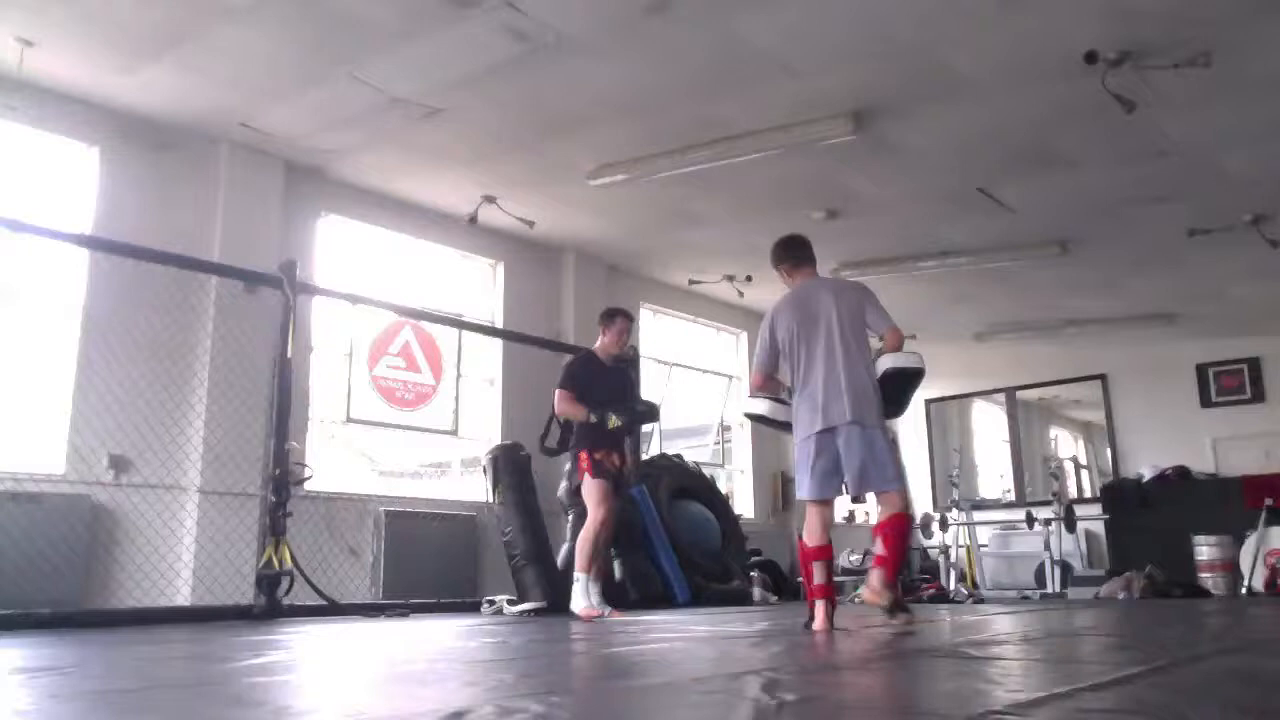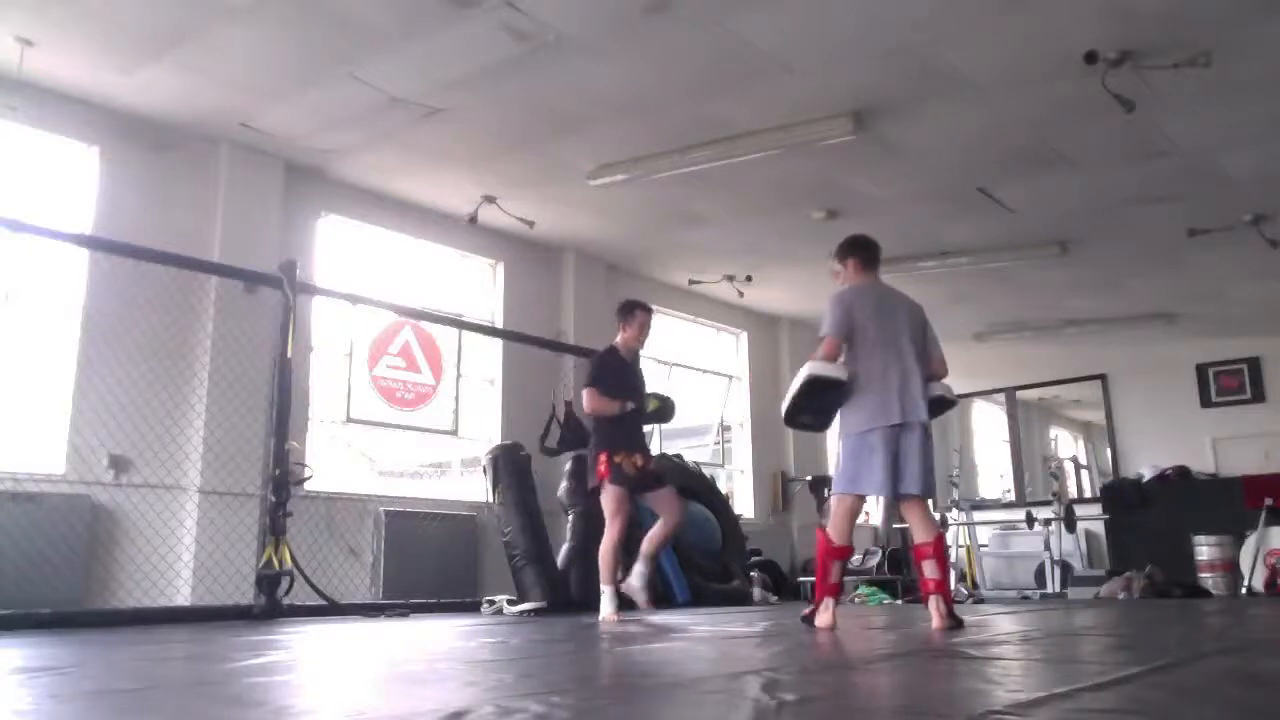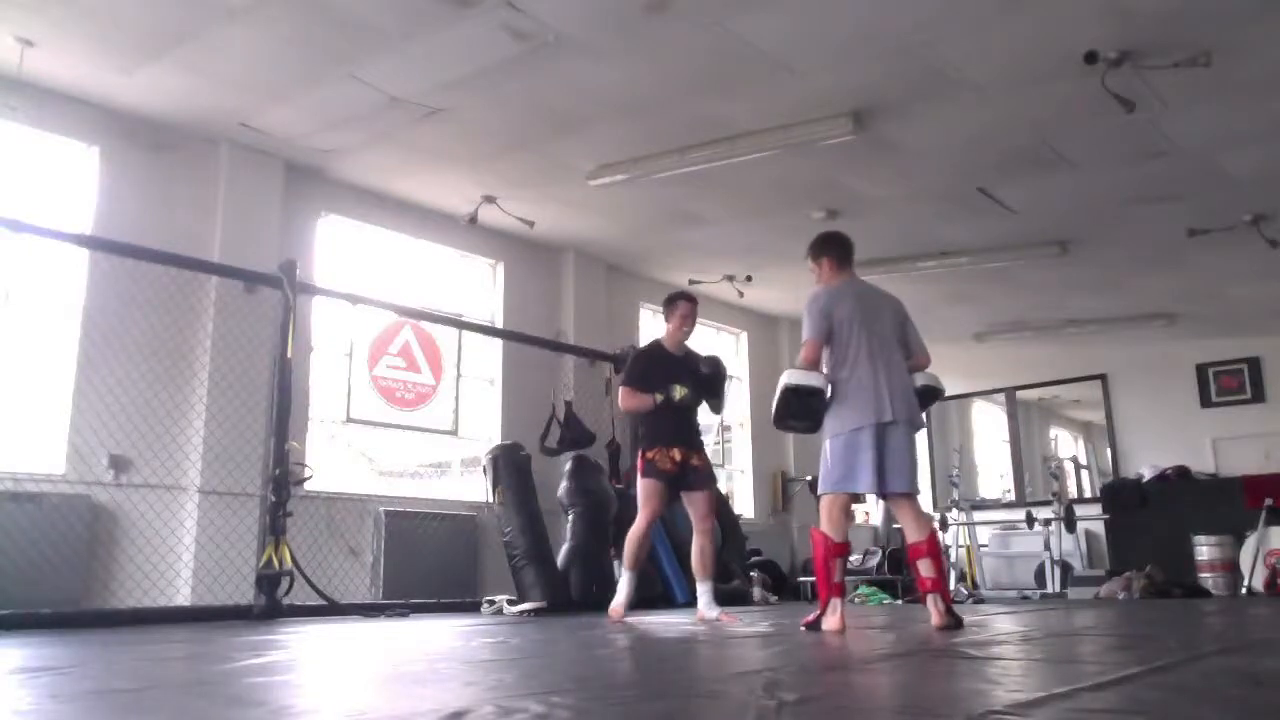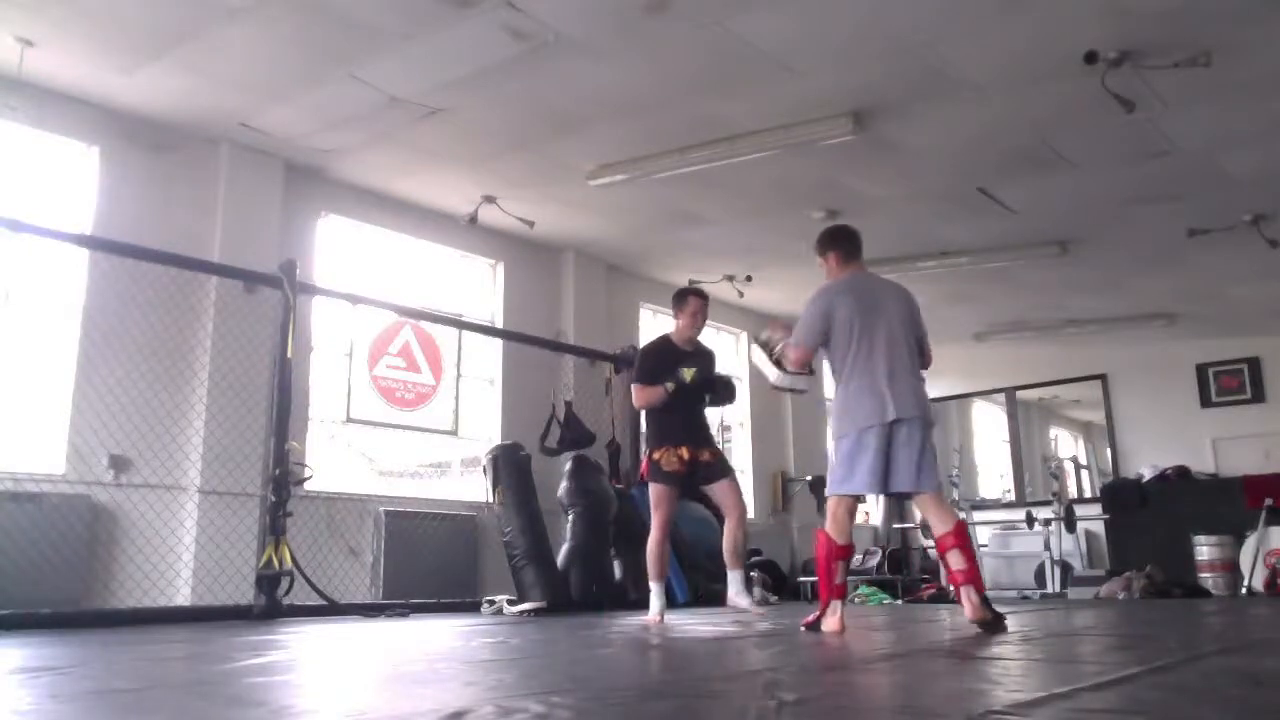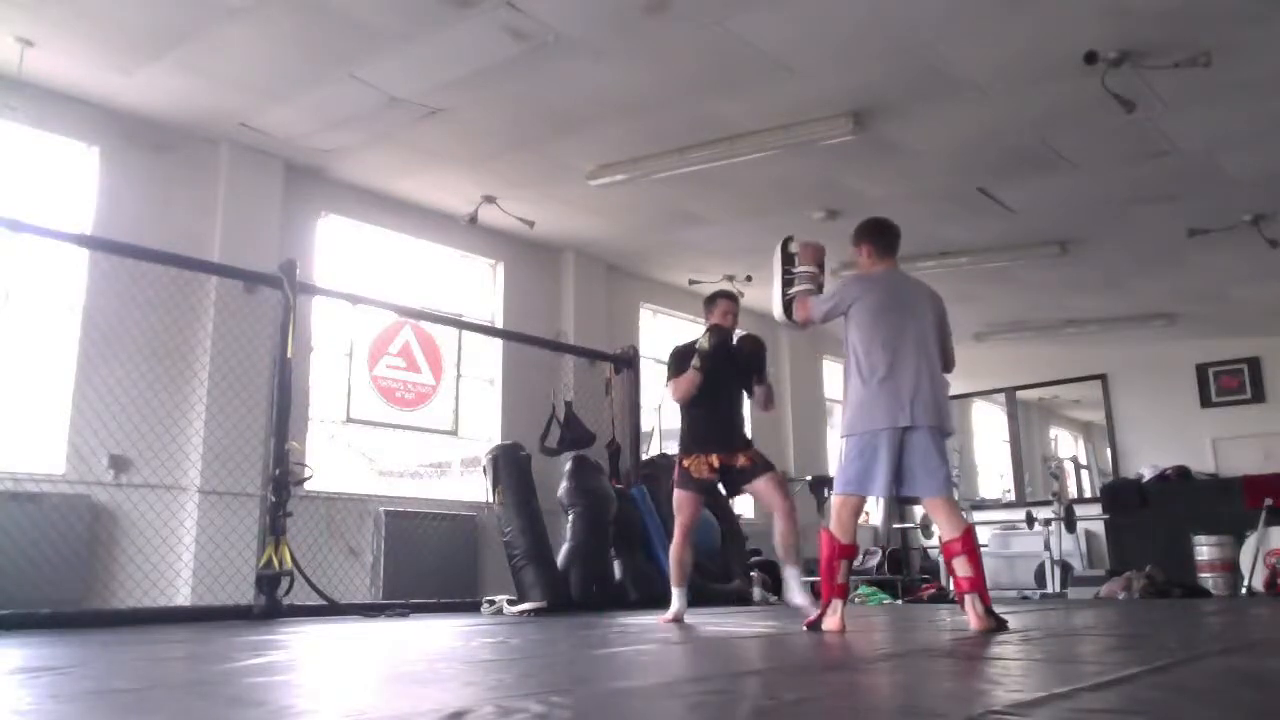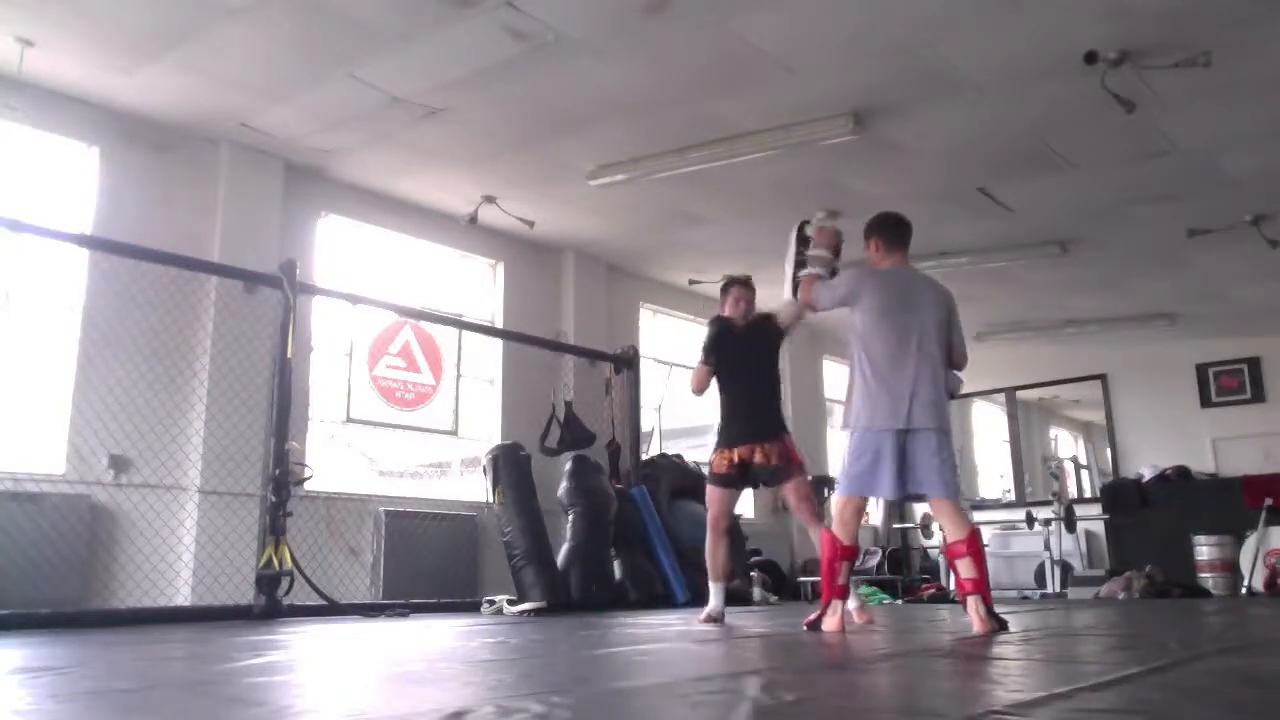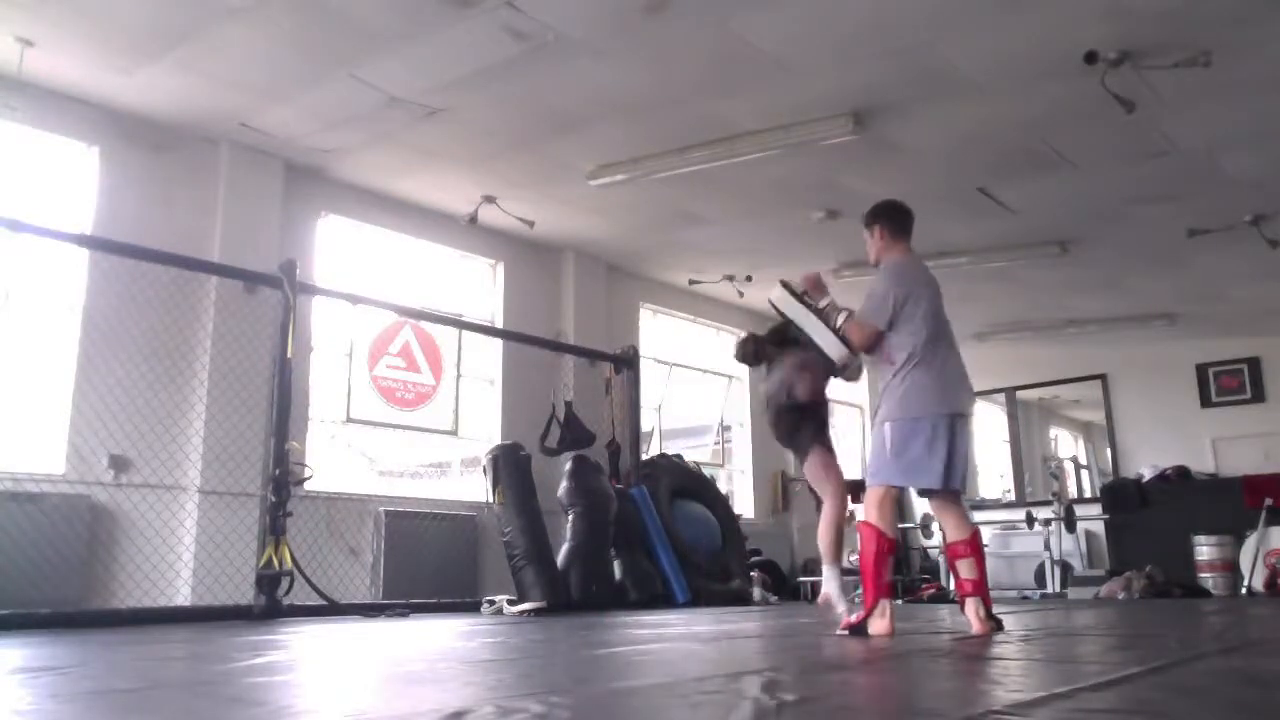
dt=0.5s
person 1, frame 1
left shoulder: (777, 312)
right shoulder: (854, 292)
left elbow: (759, 382)
right elbow: (895, 340)
left hip: (810, 419)
right hip: (860, 411)
left knee: (817, 511)
right knee: (893, 497)
left ankle: (821, 608)
right ankle: (881, 581)
person 1, frame 2
left shoulder: (845, 298)
right shoulder: (911, 306)
left elbow: (830, 349)
right elbow: (939, 369)
left hip: (866, 415)
right hip: (912, 414)
left knee: (844, 507)
right knee: (916, 508)
left ankle: (824, 605)
right ankle: (939, 606)
person 1, frame 3
left shoulder: (823, 298)
right shoulder: (890, 301)
left elbow: (810, 356)
right elbow: (922, 360)
left hip: (851, 414)
right hip: (898, 410)
left knee: (833, 507)
right knee: (906, 506)
left ankle: (832, 608)
right ankle: (938, 603)
person 1, frame 4
left shoulder: (828, 295)
right shoulder: (900, 293)
left elbow: (796, 361)
right elbow: (925, 358)
left wrist: (780, 341)
left hip: (859, 414)
right hip: (909, 409)
left knee: (839, 508)
right knee: (931, 500)
left ankle: (831, 610)
right ankle: (973, 599)
person 1, frame 5
left shoulder: (856, 286)
right shoulder: (929, 296)
left elbow: (802, 314)
right elbow: (948, 362)
left wrist: (807, 268)
left hip: (872, 416)
right hip: (925, 415)
left knee: (844, 508)
right knee: (942, 506)
left ankle: (832, 609)
right ankle: (976, 605)
person 1, frame 6
left shoulder: (863, 281)
right shoulder: (939, 293)
left elbow: (805, 297)
right elbow: (958, 360)
left wrist: (823, 250)
left hip: (875, 417)
right hip: (928, 417)
left knee: (846, 509)
right knee: (947, 508)
left ankle: (831, 608)
right ankle: (979, 607)
person 1, frame 7
left shoulder: (892, 275)
right shoulder: (921, 275)
left elbow: (859, 339)
left wrist: (822, 299)
left hip: (909, 406)
right hip: (944, 404)
left knee: (880, 500)
right knee: (948, 504)
left ankle: (877, 611)
right ankle: (978, 607)
person 2, frame 1
left shoulder: (624, 373)
right shoulder: (580, 365)
left elbow: (631, 411)
right elbow: (561, 406)
right wrist: (601, 416)
left hip: (616, 453)
right hip: (590, 450)
left knee: (606, 527)
right knee: (599, 515)
left ankle: (595, 598)
right ankle: (579, 592)
person 2, frame 2
left shoulder: (634, 365)
right shoulder: (604, 361)
right elbow: (591, 405)
right wrist: (636, 405)
left hip: (638, 452)
right hip: (612, 453)
left knee: (673, 511)
right knee: (616, 523)
left ankle: (636, 578)
right ankle: (607, 602)
person 2, frame 3
left shoulder: (696, 361)
right shoulder: (646, 357)
right elbow: (625, 401)
right wrist: (665, 395)
left hip: (691, 449)
right hip: (656, 448)
left knee: (705, 523)
right knee: (648, 516)
left ankle: (706, 603)
right ankle: (624, 590)
person 2, frame 4
left shoulder: (705, 355)
right shoulder: (653, 352)
right elbow: (639, 399)
right wrist: (677, 380)
left hip: (702, 444)
right hip: (665, 447)
left knee: (736, 511)
right knee: (661, 524)
left ankle: (736, 592)
right ankle: (656, 603)
person 2, frame 5
left shoulder: (742, 356)
right shoulder: (684, 354)
left elbow: (765, 404)
right elbow: (679, 394)
left wrist: (758, 374)
right wrist: (702, 354)
left hip: (737, 449)
right hip: (697, 453)
left knee: (783, 505)
right knee: (683, 528)
left ankle: (793, 586)
right ankle: (678, 603)
person 2, frame 6
left shoulder: (766, 328)
right shoulder: (718, 338)
left elbow: (796, 310)
right elbow: (697, 387)
right wrist: (710, 347)
left hip: (772, 441)
right hip: (730, 444)
left knee: (809, 516)
right knee: (716, 524)
right ankle: (716, 604)
person 2, frame 7
left shoulder: (821, 346)
right shoulder: (785, 339)
left elbow: (849, 372)
right elbow: (755, 353)
right wrist: (751, 346)
left hip: (811, 418)
right hip: (789, 409)
left knee: (836, 497)
left ankle: (833, 590)
